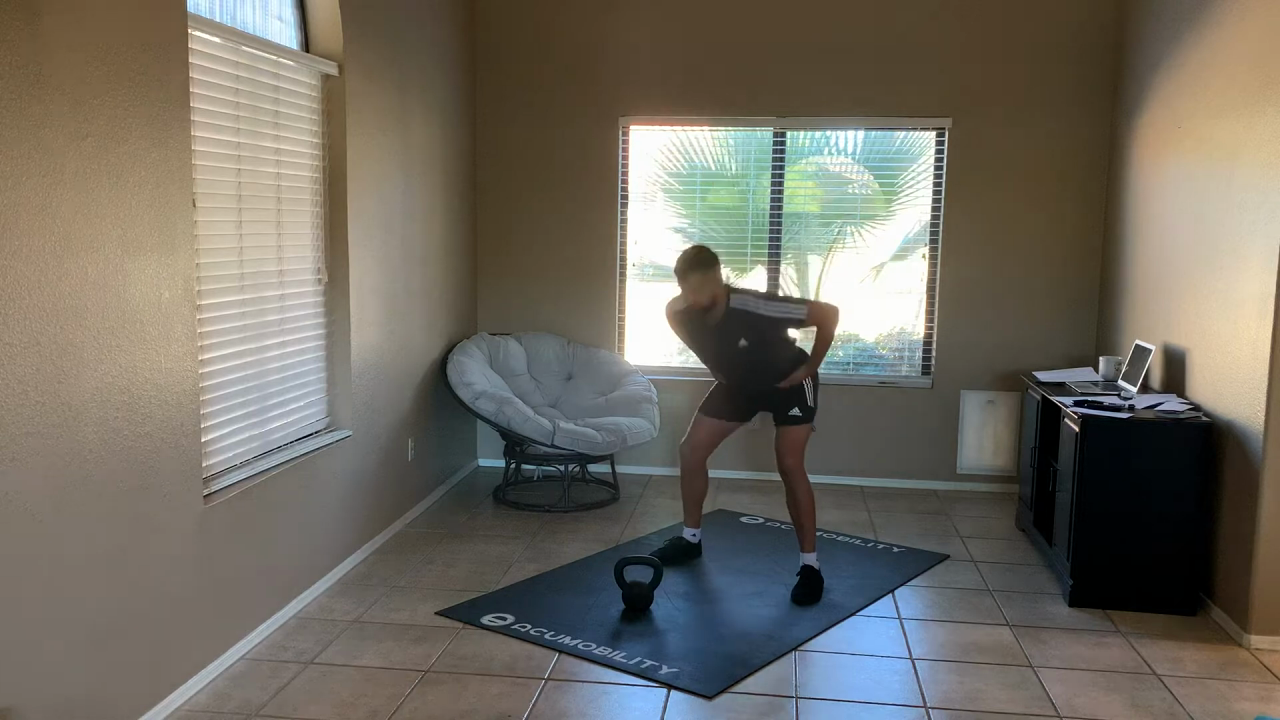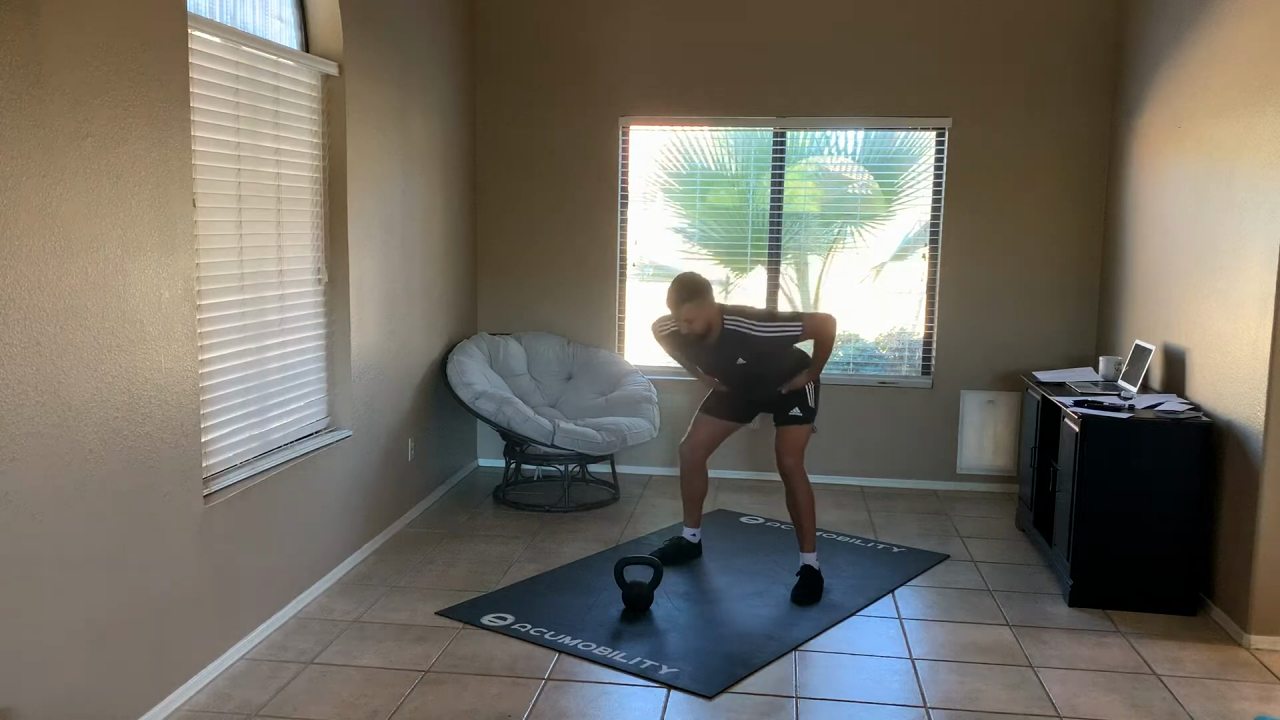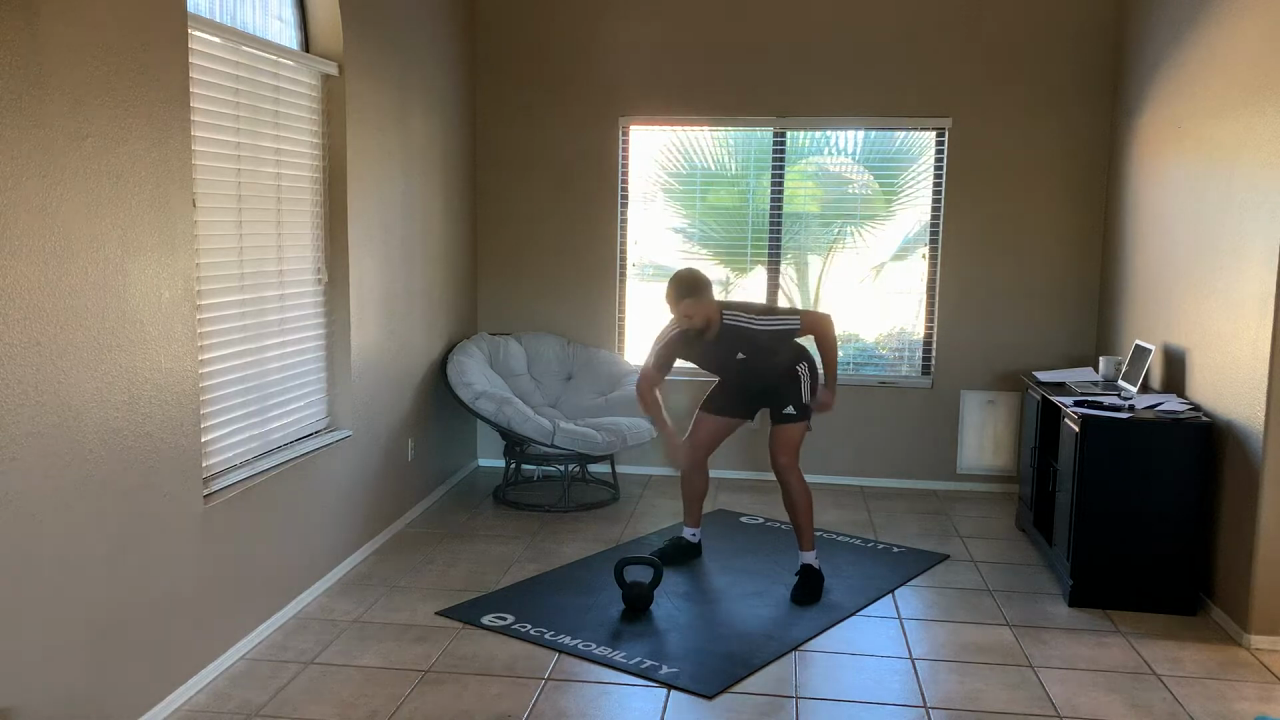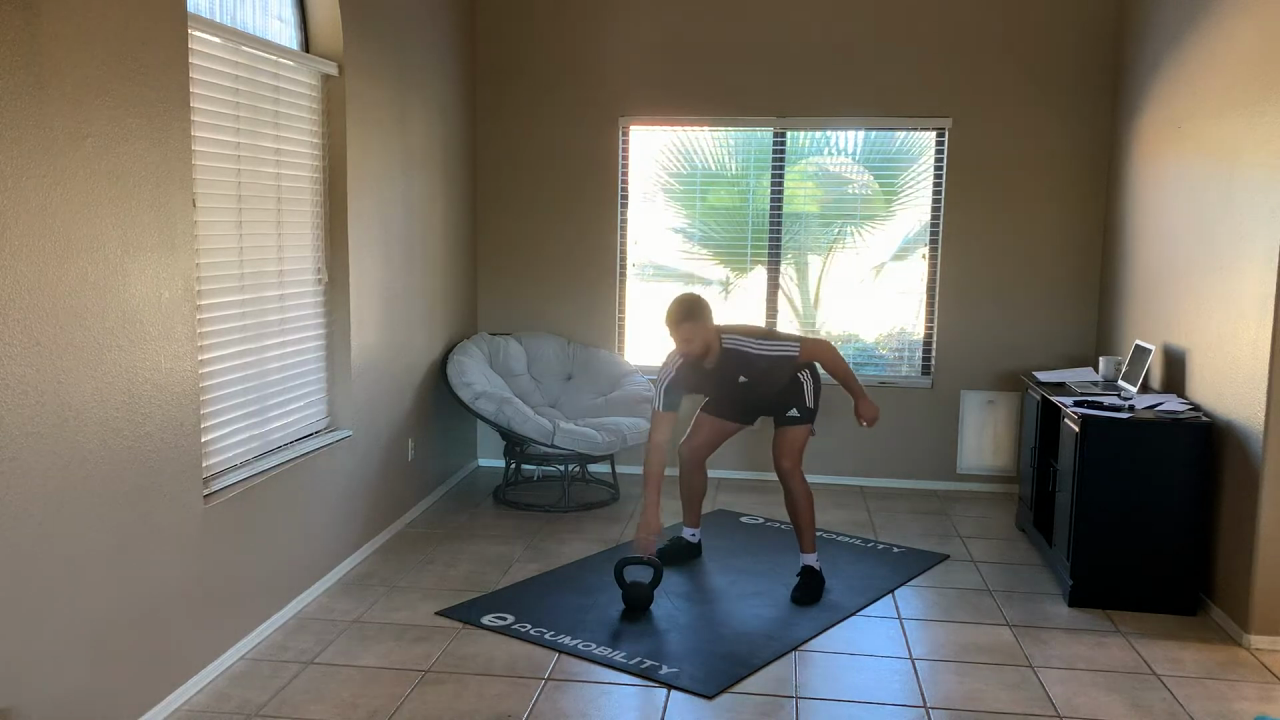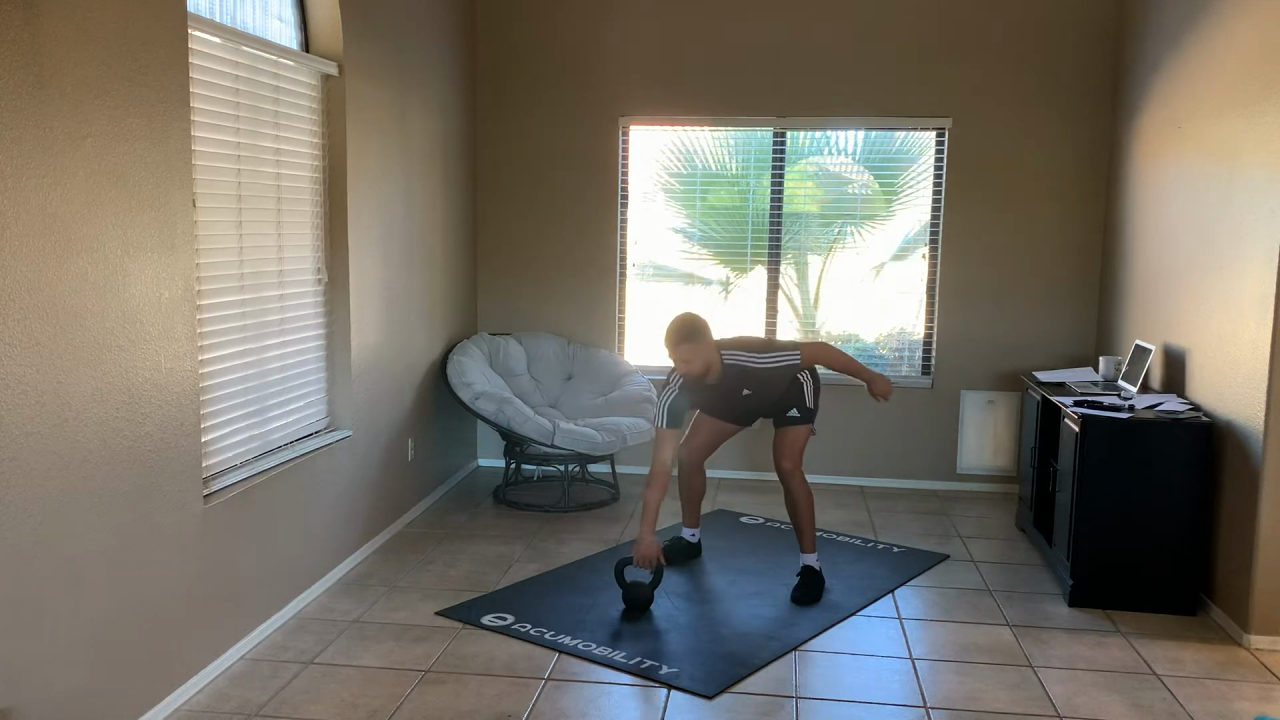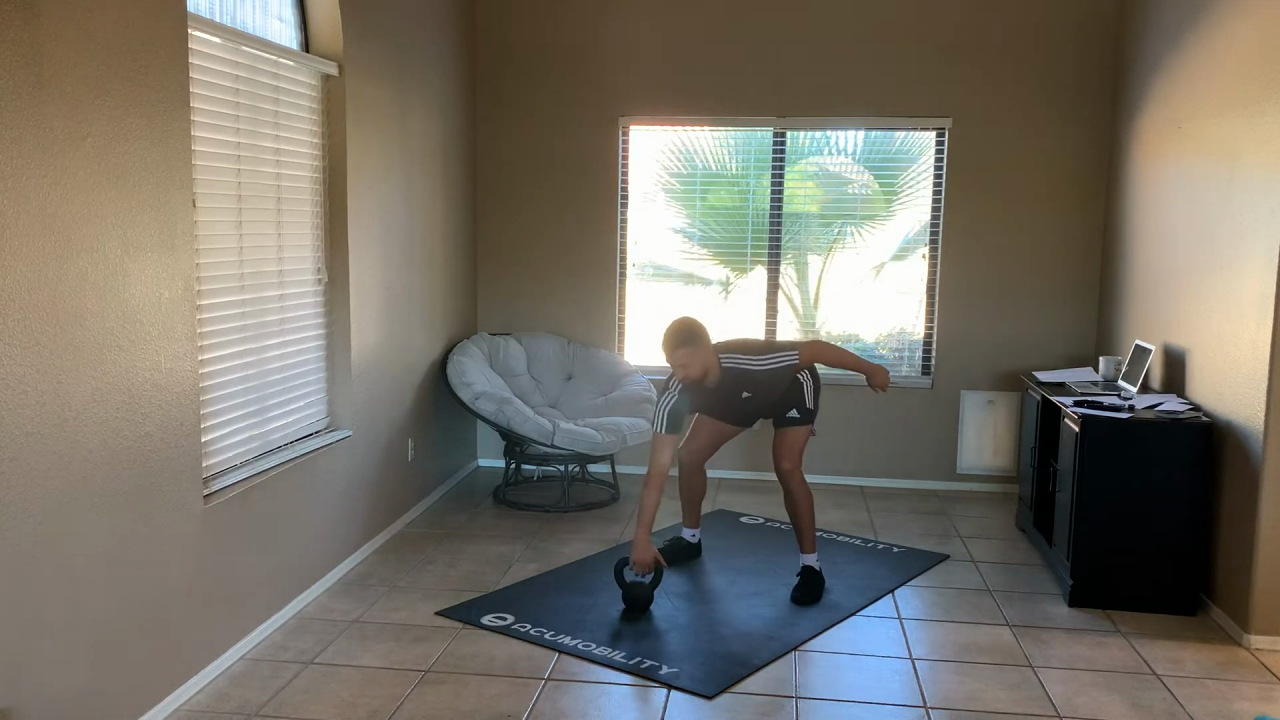
dt=0.2s
person 1, frame 1
left shoulder: (758, 308)
right shoulder: (682, 310)
left elbow: (829, 314)
left wrist: (810, 367)
left hip: (788, 382)
right hip: (736, 384)
left knee: (789, 464)
right knee: (691, 450)
left ankle: (810, 566)
right ankle: (690, 539)
person 1, frame 2
left shoulder: (754, 328)
right shoulder: (676, 330)
left elbow: (826, 323)
right elbow: (658, 329)
left wrist: (813, 375)
right wrist: (697, 371)
left hip: (790, 383)
right hip: (737, 386)
left knee: (789, 464)
right knee: (691, 450)
left ankle: (809, 565)
right ankle: (690, 539)
person 1, frame 3
left shoulder: (751, 320)
right shoulder: (676, 336)
left elbow: (822, 322)
right elbow: (646, 383)
left wrist: (829, 386)
right wrist: (668, 433)
left hip: (788, 378)
right hip: (738, 382)
left knee: (784, 463)
right knee: (692, 450)
left ankle: (810, 565)
right ankle: (690, 539)
person 1, frame 4
left shoulder: (752, 346)
right shoulder: (675, 372)
left elbow: (822, 349)
right elbow: (657, 441)
left wrist: (860, 397)
right wrist: (649, 514)
left hip: (791, 386)
right hip: (735, 392)
left knee: (786, 466)
right knee: (690, 452)
left ankle: (811, 566)
right ankle: (690, 538)
person 1, frame 5
left shoulder: (752, 358)
right shoulder: (676, 391)
left elbow: (819, 350)
right elbow: (662, 463)
left wrist: (871, 378)
right wrist: (646, 533)
left hip: (792, 388)
left knee: (787, 467)
right knee: (689, 454)
left ankle: (810, 567)
right ankle: (690, 539)
person 1, frame 6
left shoulder: (750, 360)
right shoulder: (675, 395)
left elbow: (816, 349)
right elbow: (658, 468)
left wrist: (869, 369)
right wrist: (642, 538)
left hip: (792, 388)
left knee: (786, 468)
right knee: (689, 456)
left ankle: (811, 567)
right ankle: (690, 539)
